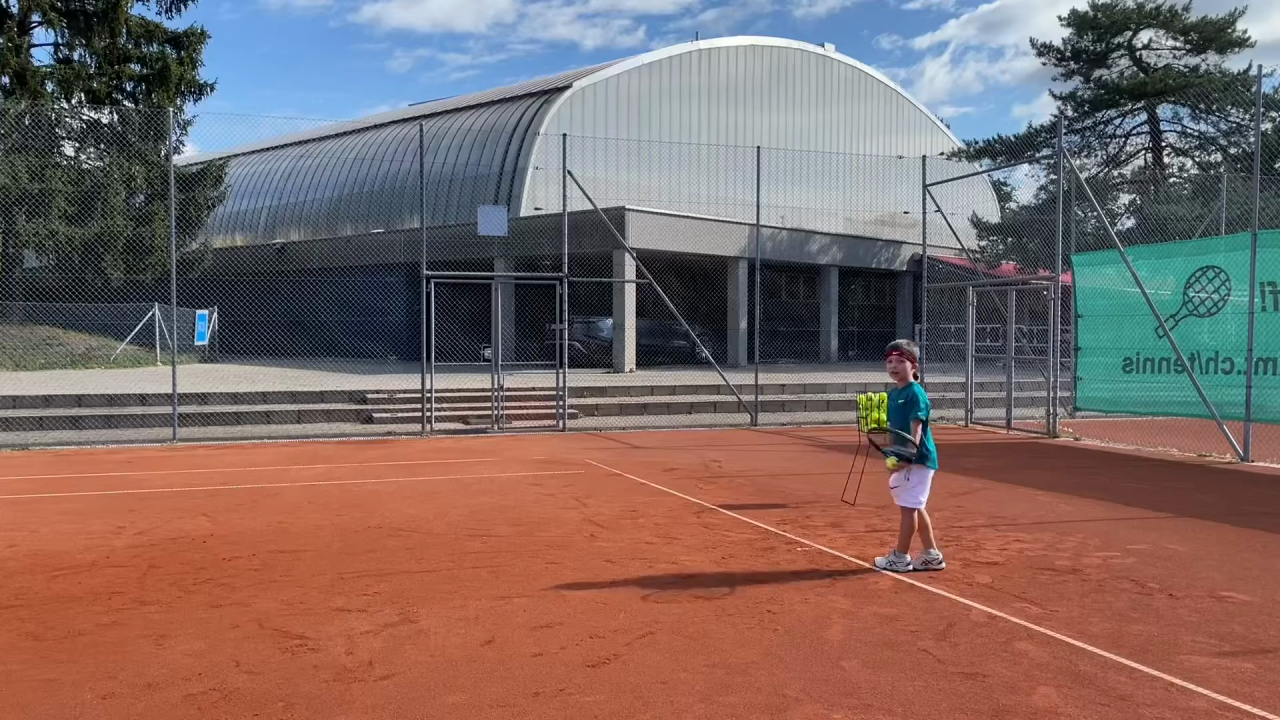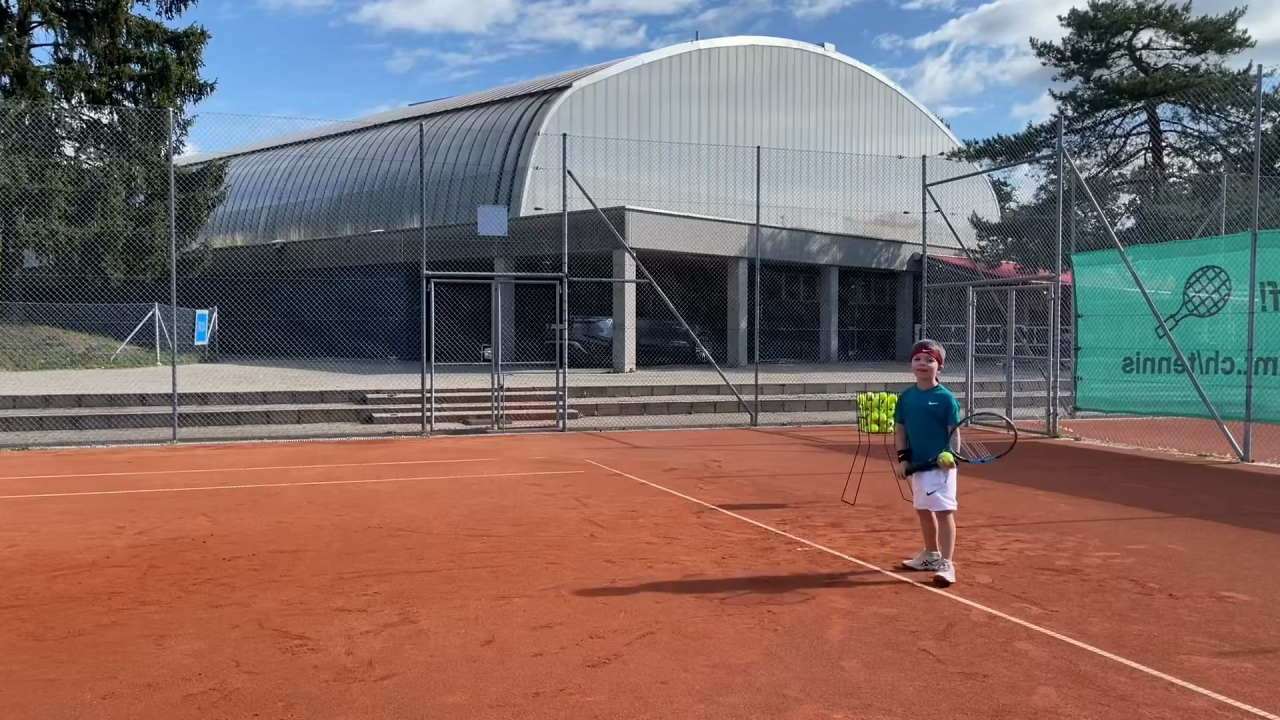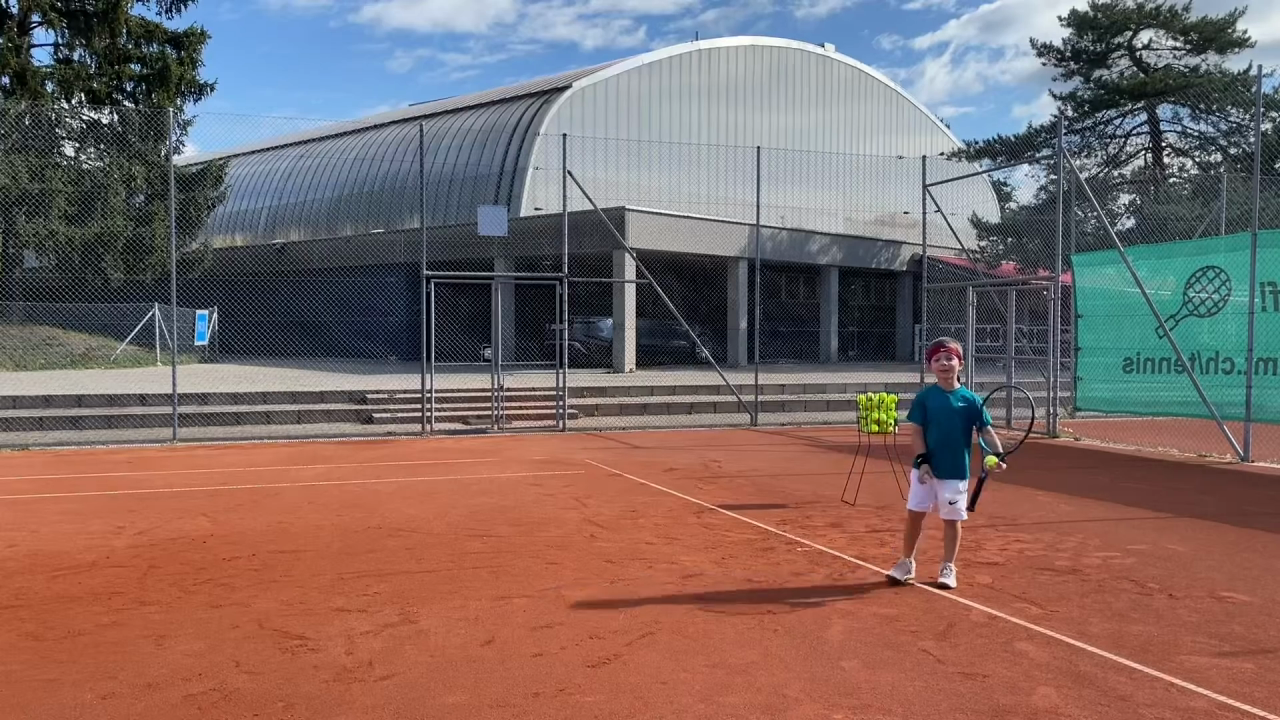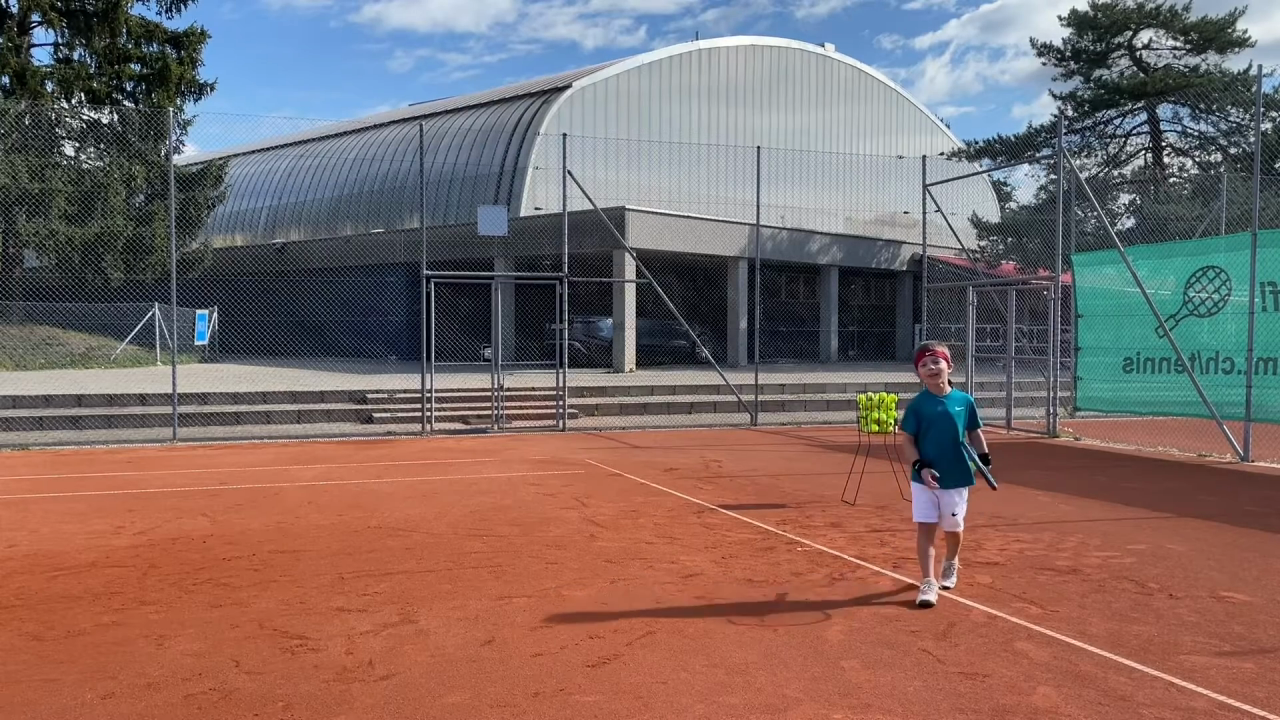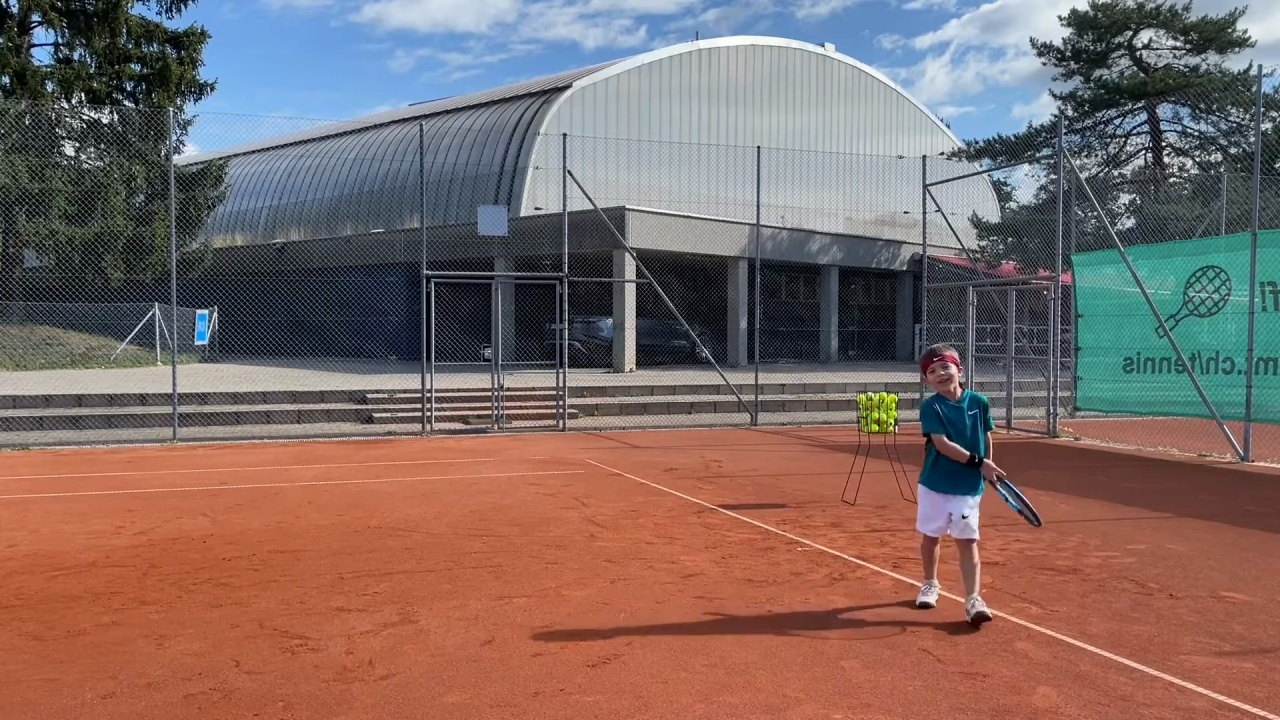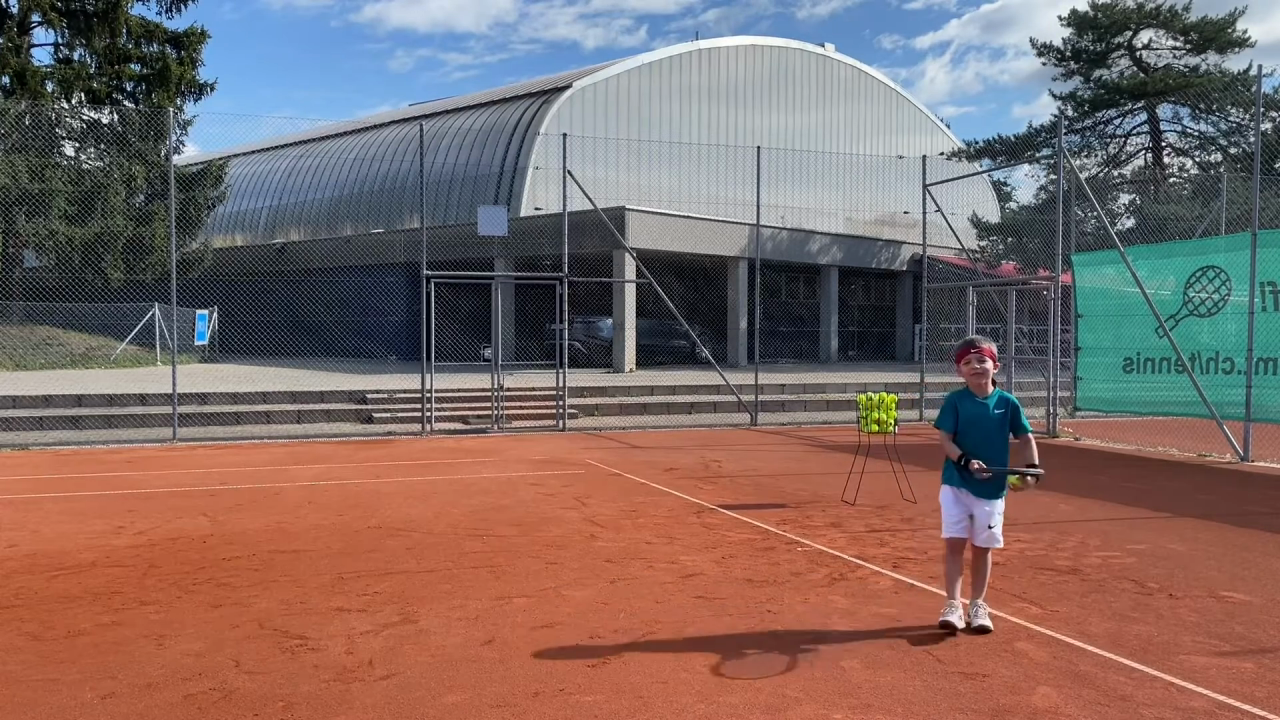
dt=0.5s
person 1, frame 1
left shoulder: (916, 394)
right shoulder: (893, 395)
left elbow: (916, 428)
left hip: (918, 460)
right hip: (907, 461)
left knee: (907, 507)
right knee: (915, 507)
left ankle: (900, 557)
right ankle: (932, 555)
person 1, frame 2
left shoulder: (945, 398)
right shoulder: (906, 396)
left elbow: (953, 432)
right elbow: (900, 429)
right wrist: (903, 457)
left hip: (941, 465)
right hip: (918, 464)
left knee: (944, 511)
right knee: (923, 509)
left ankle: (946, 565)
right ankle: (932, 554)
person 1, frame 3
left shoulder: (971, 400)
right shoulder: (924, 397)
left elbow: (985, 430)
right elbow: (916, 432)
left wrist: (998, 454)
right wrist: (922, 462)
left hip: (956, 471)
right hip: (925, 468)
left knee: (952, 519)
right knee: (914, 514)
left ankle: (948, 567)
right ankle: (907, 563)
person 1, frame 4
left shoulder: (965, 401)
right shoulder: (917, 404)
left elbow: (975, 434)
right elbow: (908, 441)
left wrist: (984, 459)
right wrist: (920, 467)
left hip: (957, 478)
right hip: (926, 478)
left knee: (954, 529)
right knee: (926, 528)
left ankle: (951, 563)
right ankle: (928, 582)
person 1, frame 5
left shoulder: (978, 402)
right shoulder: (930, 407)
left elbow: (984, 437)
right elbow: (942, 444)
left wrist: (986, 466)
right wrist: (978, 462)
left hip: (968, 487)
right hip: (934, 484)
left knee: (967, 541)
right knee: (930, 537)
left ankle: (973, 600)
right ankle: (930, 583)
person 1, frame 6
left shoulder: (1008, 403)
right shoulder: (954, 401)
left elbow: (1026, 440)
right elbow: (945, 440)
left wrist: (1029, 471)
right wrist: (966, 461)
left hip: (992, 489)
right hip: (956, 484)
left knee: (983, 548)
right knee: (954, 543)
left ankle: (978, 606)
right ankle: (953, 606)
